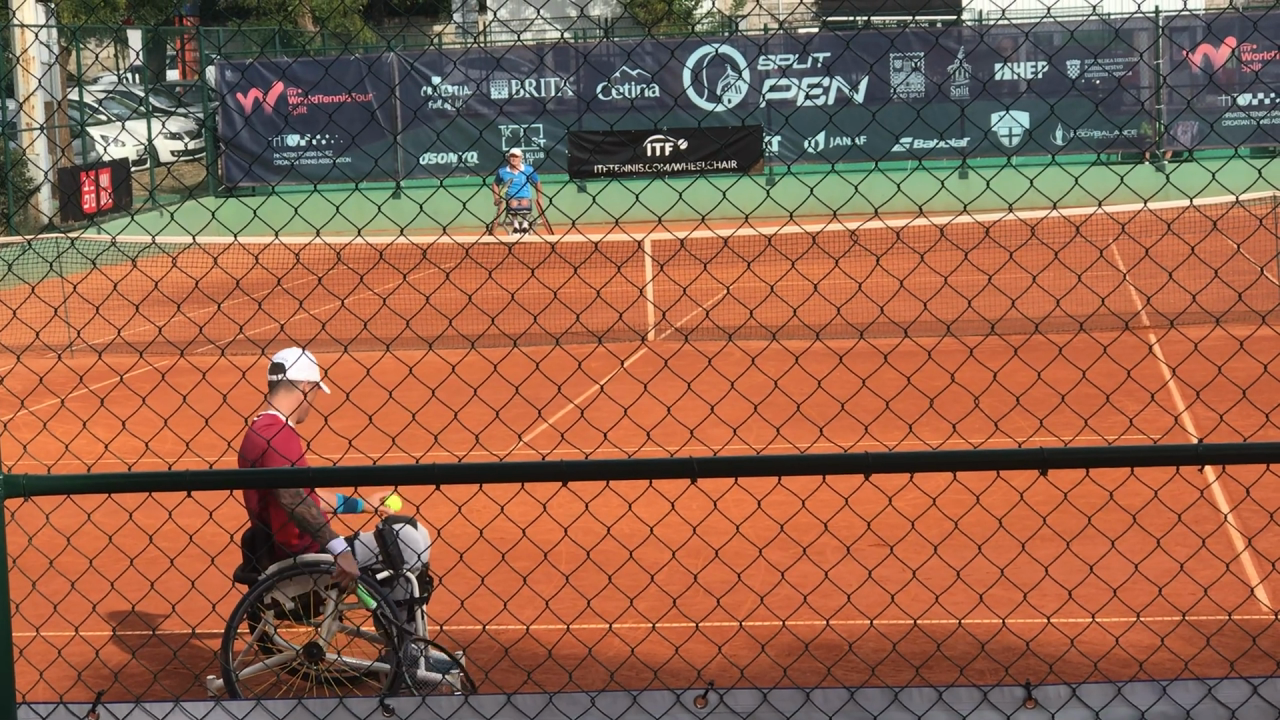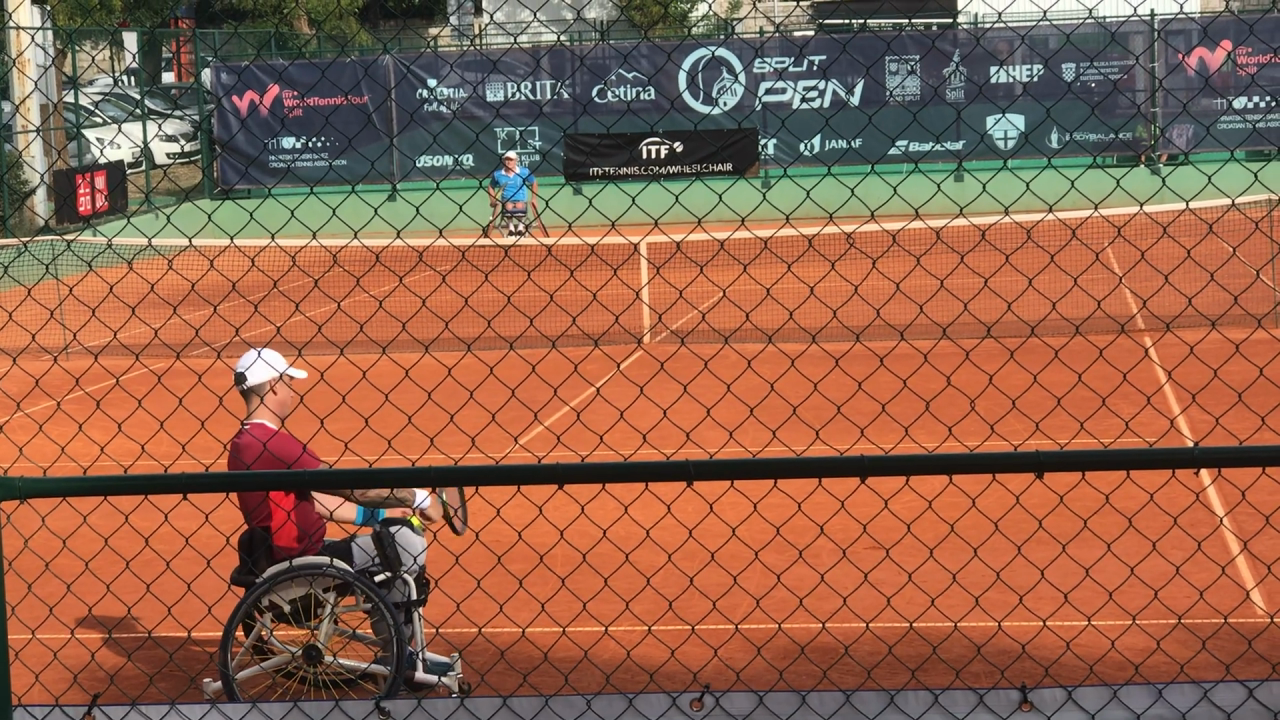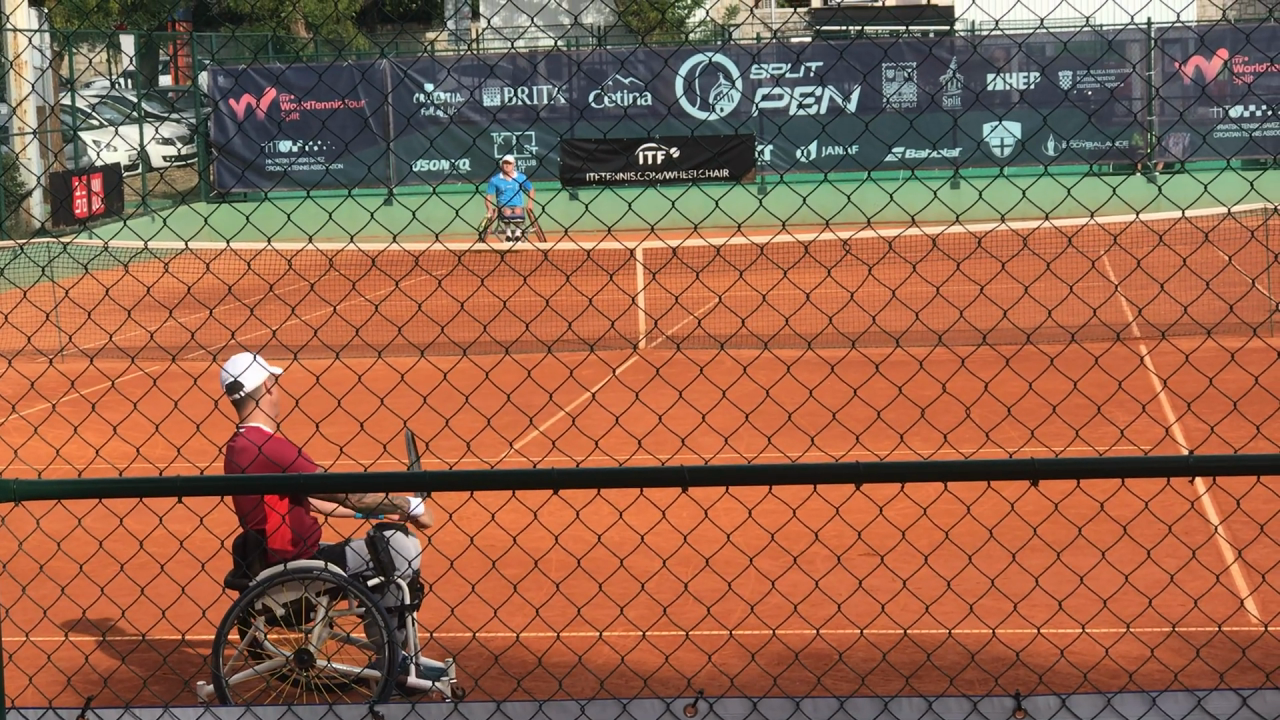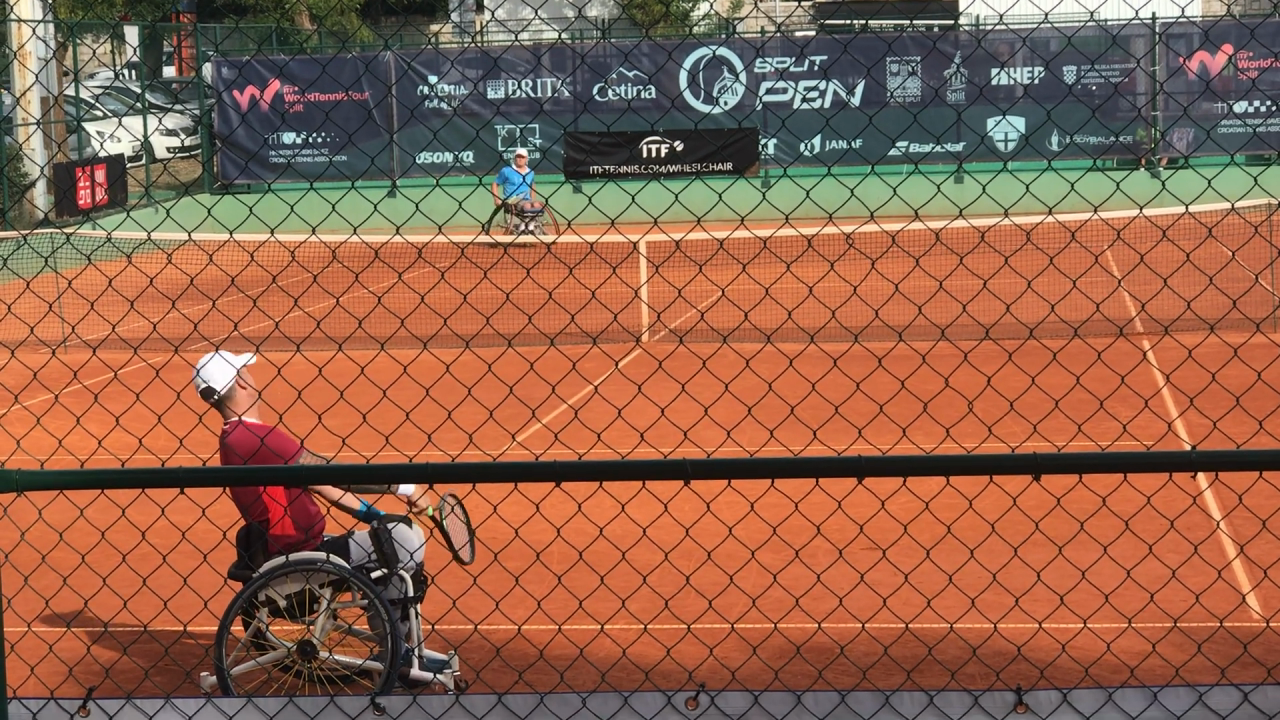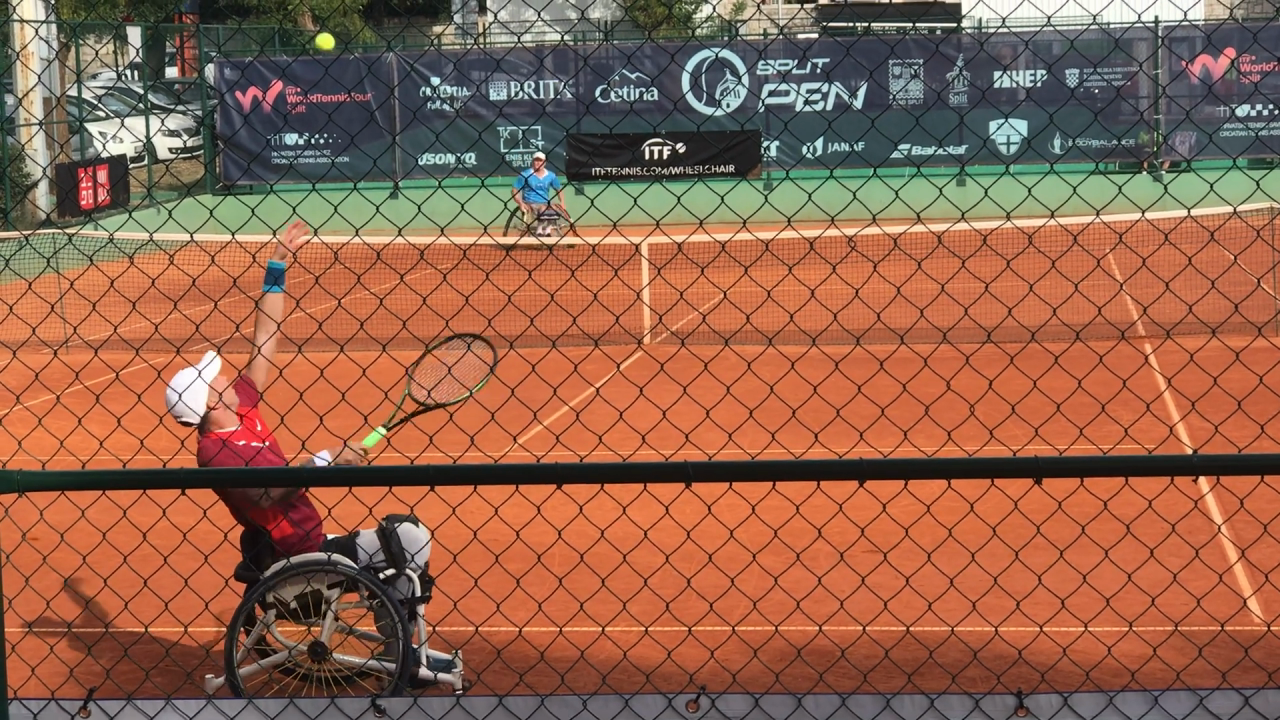
dt=0.5s
person 1, frame 1
left shoulder: (263, 430)
right shoulder: (276, 433)
right elbow: (291, 498)
left wrist: (360, 504)
right wrist: (337, 549)
left hip: (297, 552)
right hip: (303, 556)
left knee: (399, 531)
right knee: (411, 536)
person 1, frame 2
left shoulder: (246, 442)
right shoulder: (271, 443)
right elbow: (351, 488)
left wrist: (374, 515)
right wrist: (417, 498)
left hip: (292, 558)
left knee: (396, 535)
right knee: (410, 541)
person 1, frame 3
left shoulder: (244, 444)
right shoulder: (266, 446)
left elbow: (310, 501)
right elbow: (344, 493)
left wrist: (374, 511)
right wrist: (412, 505)
left hip: (287, 561)
left knee: (389, 539)
right knee: (402, 546)
person 1, frame 4
left shoulder: (245, 434)
right shoulder: (249, 437)
left elbow: (320, 480)
left wrist: (373, 513)
right wrist: (404, 486)
left hip: (304, 548)
left knee: (399, 533)
right knee: (406, 537)
left ankle: (399, 648)
person 1, frame 5
left shoulder: (240, 415)
right shoulder: (218, 452)
left elbow: (266, 335)
right elbow: (266, 497)
left wrist: (276, 266)
right wrist: (323, 460)
left hip: (308, 546)
right hip: (301, 558)
left knee: (402, 530)
right knee: (411, 537)
right ankle: (400, 653)
